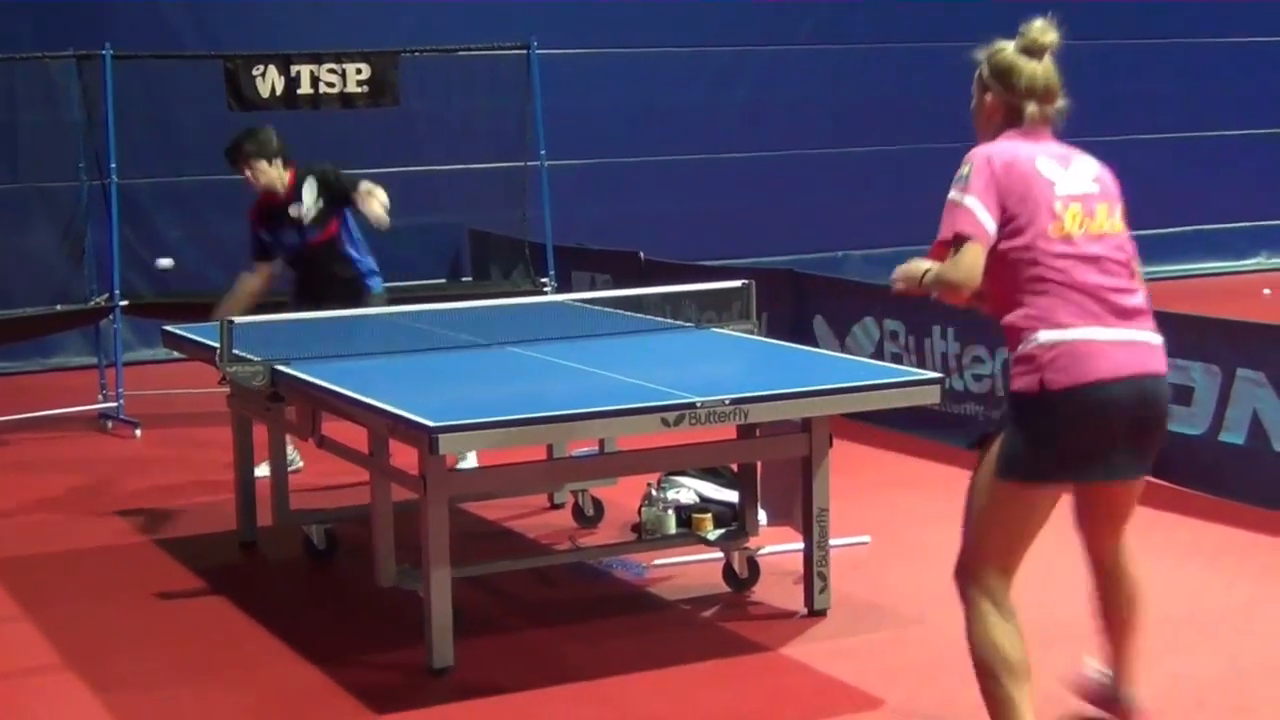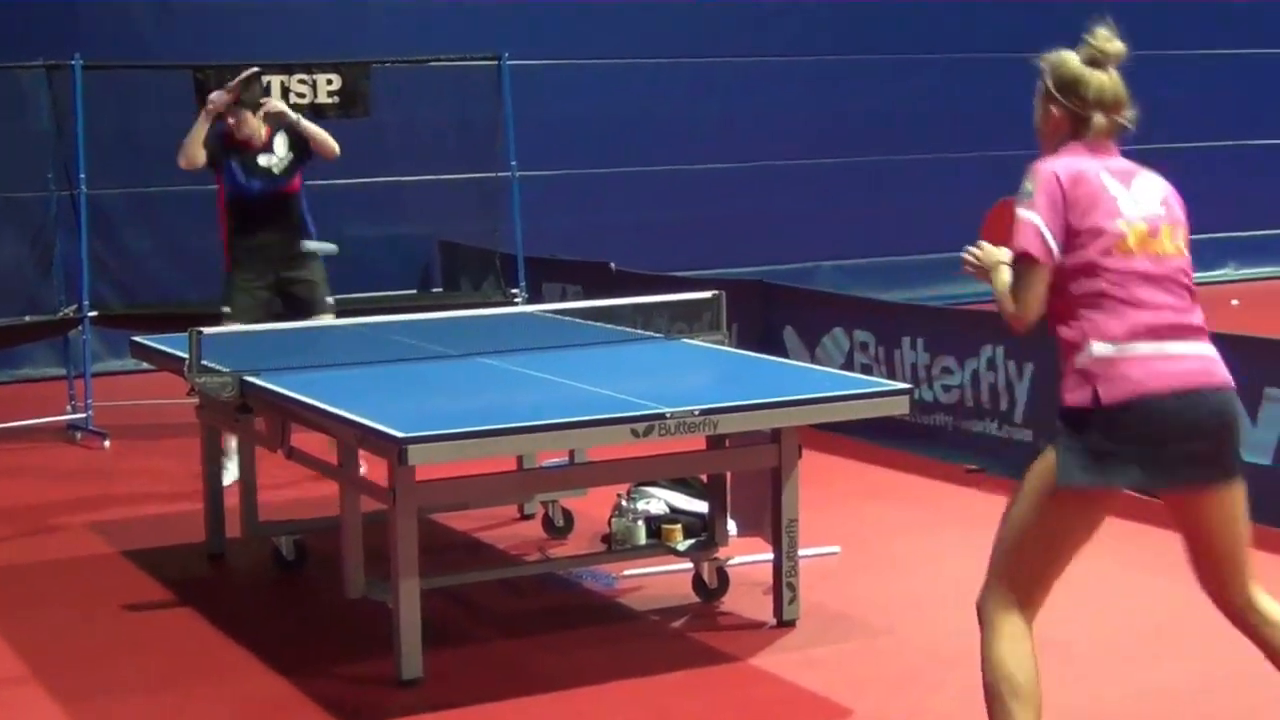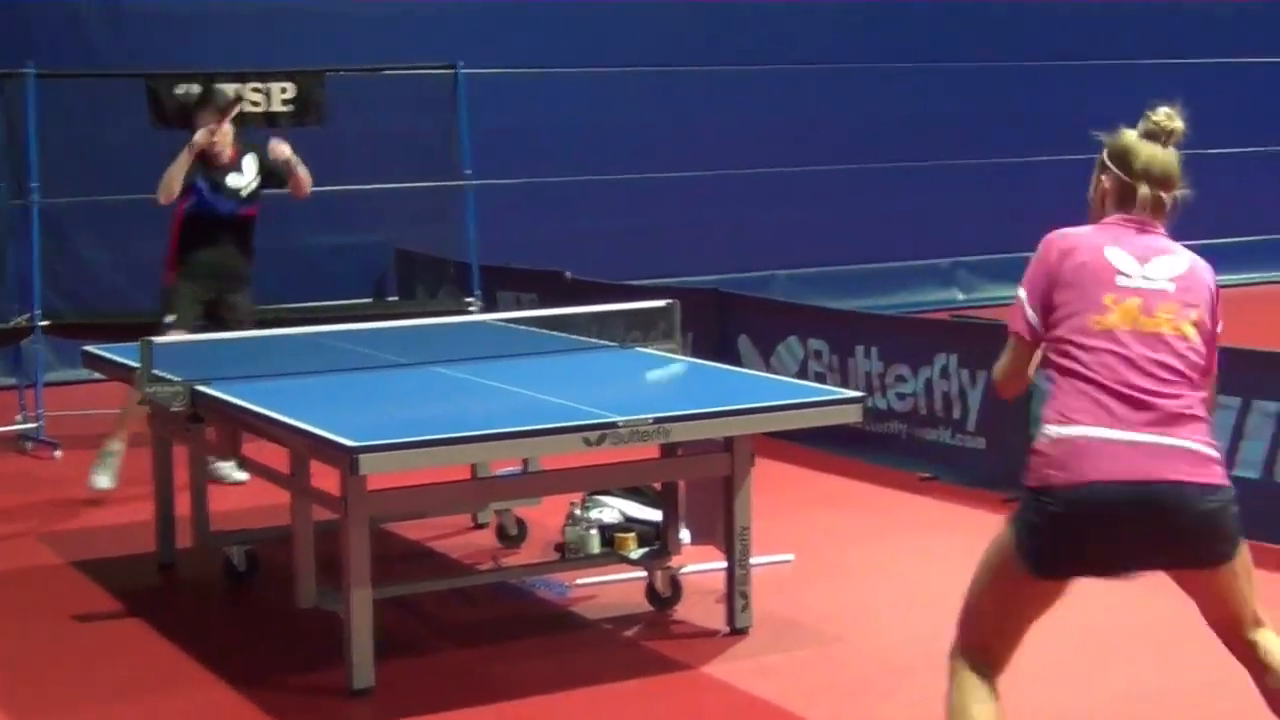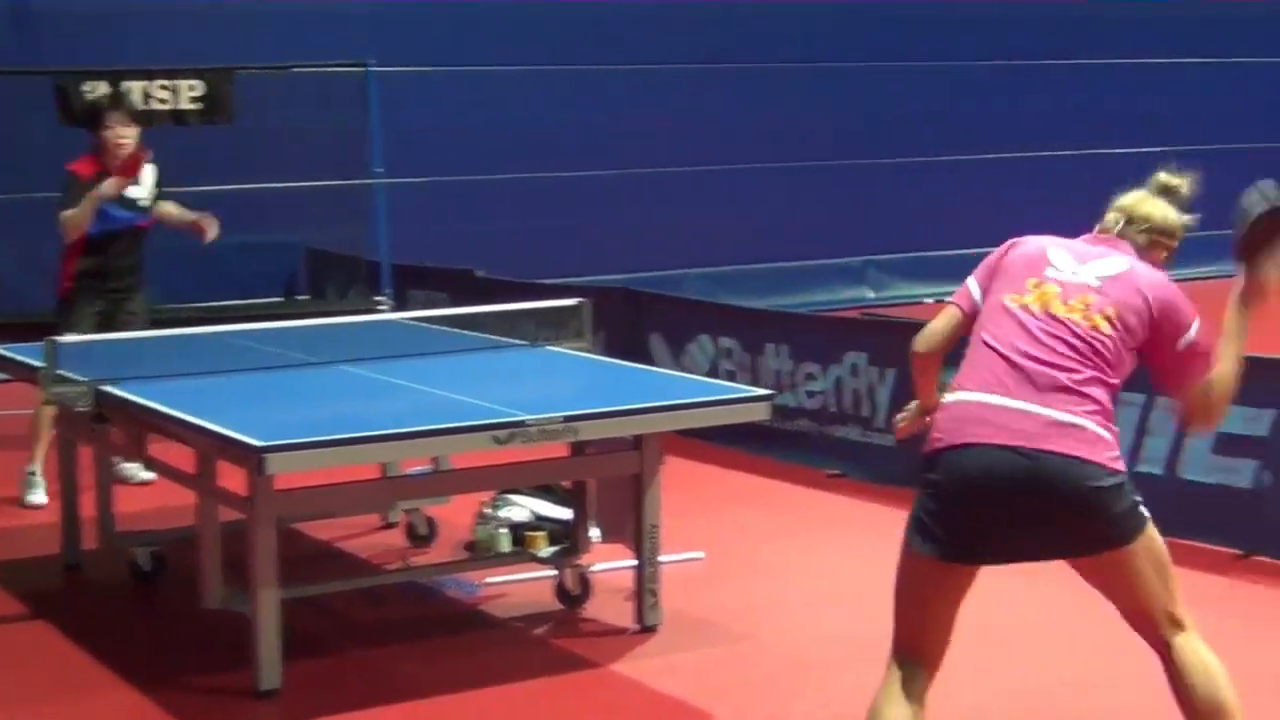
dt=0.2s
person 1, frame 1
left shoulder: (990, 161)
right shoulder: (1094, 170)
left elbow: (963, 280)
left wrist: (924, 276)
right wrist: (973, 279)
left hip: (1066, 385)
right hip: (1143, 377)
left knee: (982, 578)
right knee: (1105, 546)
person 1, frame 2
left shoulder: (1054, 175)
right shoulder: (1160, 188)
left elbow: (1024, 311)
left wrist: (996, 271)
left hip: (1121, 403)
right hip: (1208, 397)
left knee: (1004, 604)
person 1, frame 3
left shoulder: (1063, 247)
right shoulder: (1198, 273)
left elbow: (1007, 381)
left wrist: (1044, 342)
left hip: (1074, 488)
right hip: (1190, 484)
left knee: (973, 665)
person 1, frame 4
left shoulder: (1021, 249)
right shoulder: (1158, 292)
left elbow: (925, 348)
right elbow: (1202, 415)
left wrist: (927, 408)
right wrist: (1241, 311)
left hip: (966, 457)
right hip: (1079, 469)
left knee: (909, 670)
right knee: (1172, 635)
person 2, frame 1
left shoulder: (317, 179)
right shoulder: (261, 214)
left elbow: (371, 192)
right elbow: (259, 275)
left wrist: (373, 203)
right wrist: (225, 314)
left hip: (358, 289)
right hip: (314, 296)
right ankle: (287, 452)
person 2, frame 2
left shoulder: (286, 133)
right shoulder: (223, 145)
left elbow: (332, 151)
right elbow: (188, 161)
left wrist: (291, 116)
right wrist: (207, 113)
left hip: (298, 258)
right hip: (247, 265)
right ankle: (232, 451)
person 2, frame 3
left shoulder: (253, 157)
right shoulder: (188, 157)
left elbow: (302, 190)
right elbow: (165, 197)
left wrist: (291, 160)
right wrist: (193, 149)
left hip: (234, 281)
right hip: (188, 278)
left ankle: (219, 456)
right ankle: (114, 448)
person 2, frame 4
left shoulder: (147, 168)
right shoulder: (80, 174)
left elbow: (156, 207)
right elbow: (68, 230)
left wrist: (195, 219)
right wrist: (96, 196)
left hip: (128, 289)
right hip: (84, 288)
left ankle: (122, 457)
right ankle: (34, 471)
